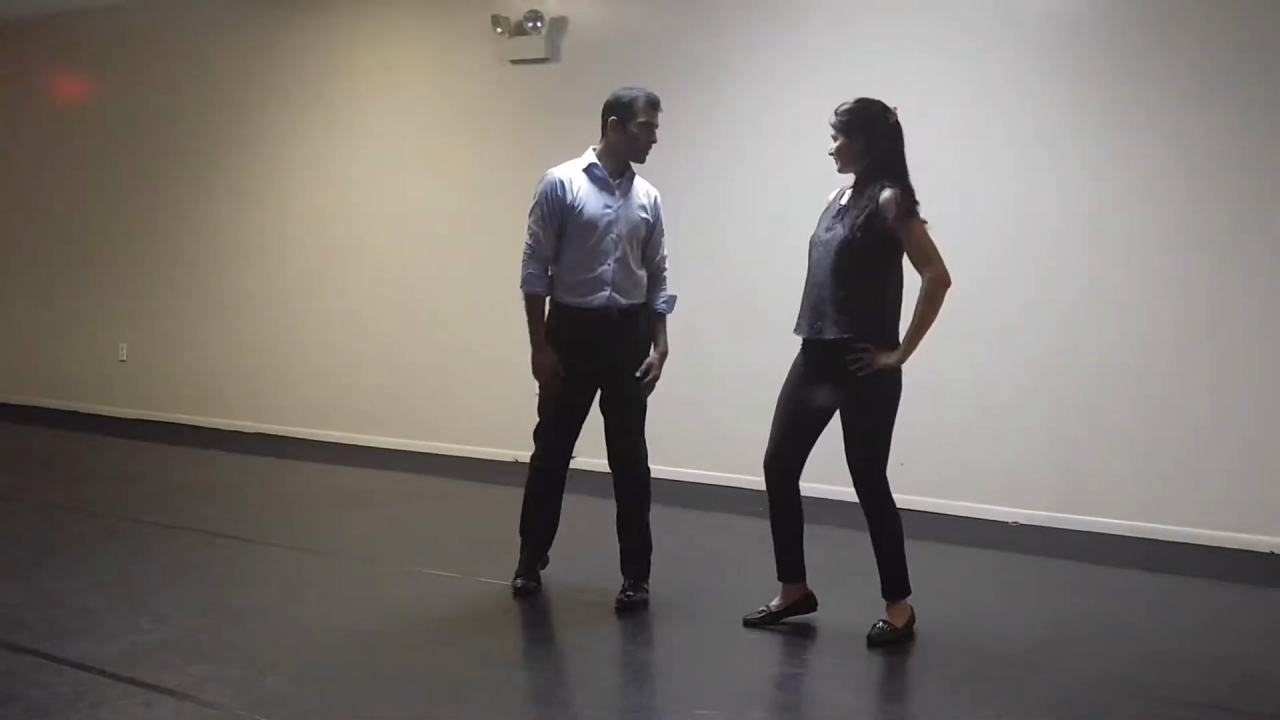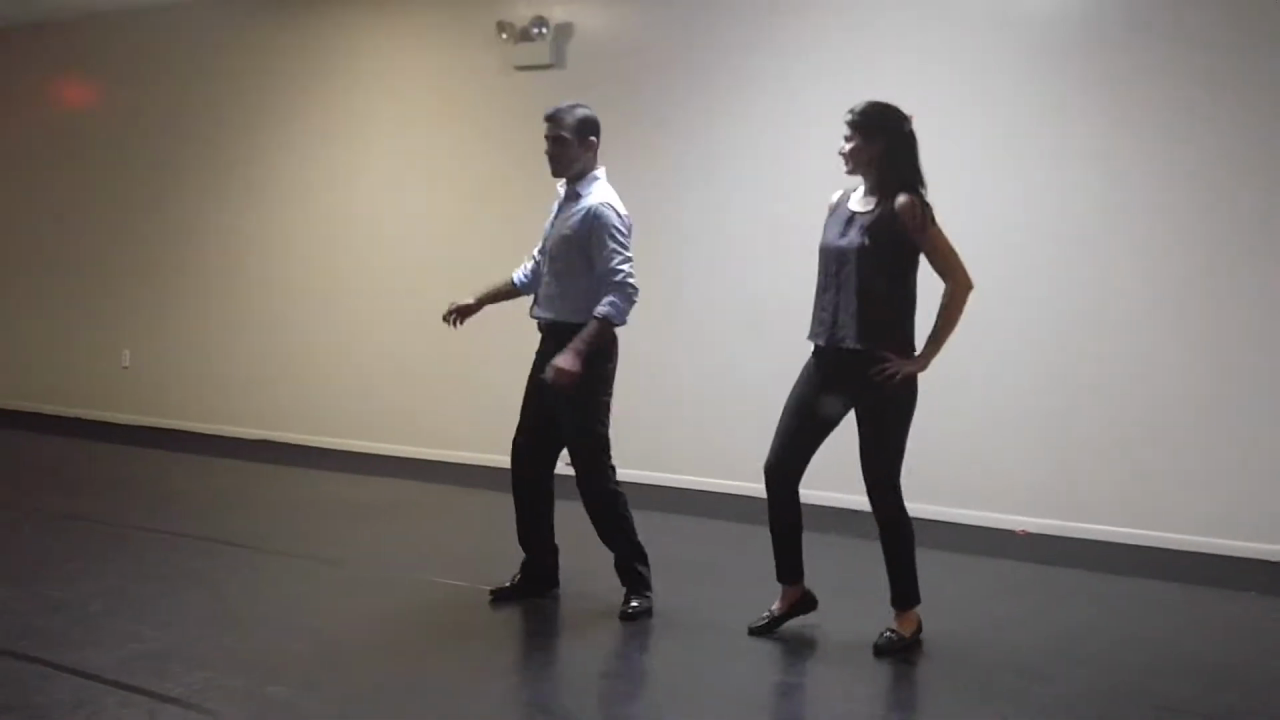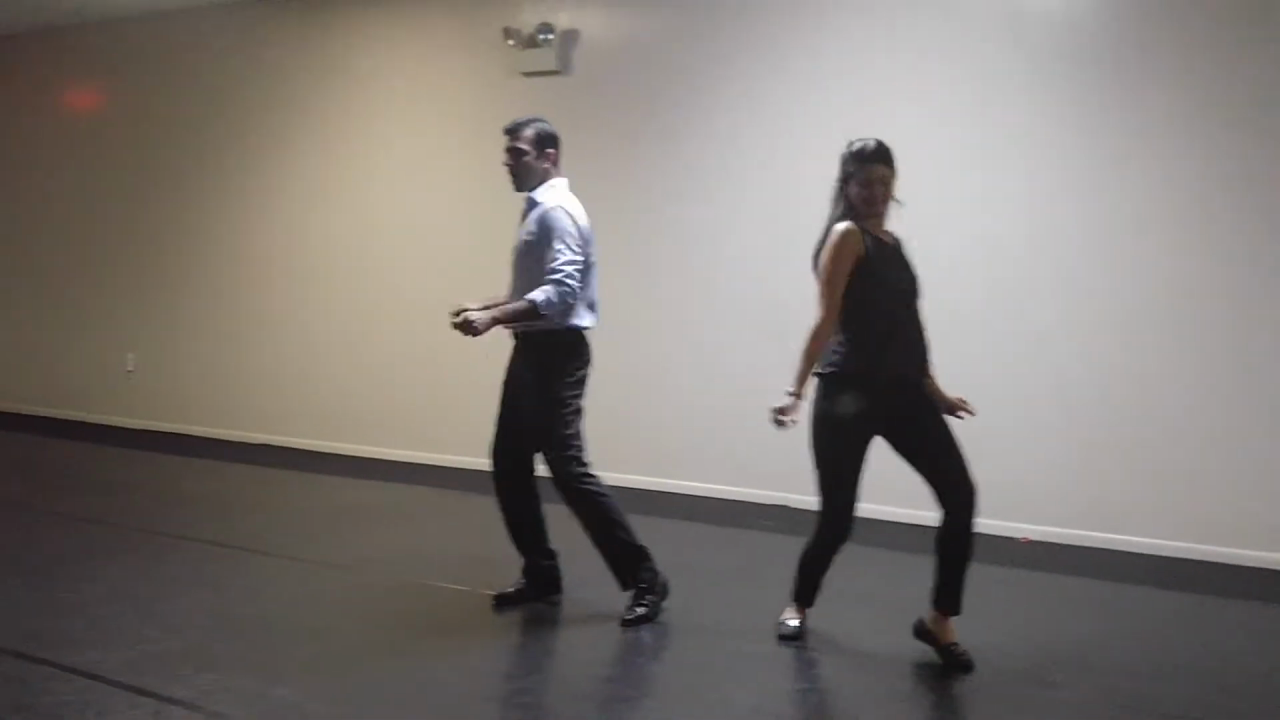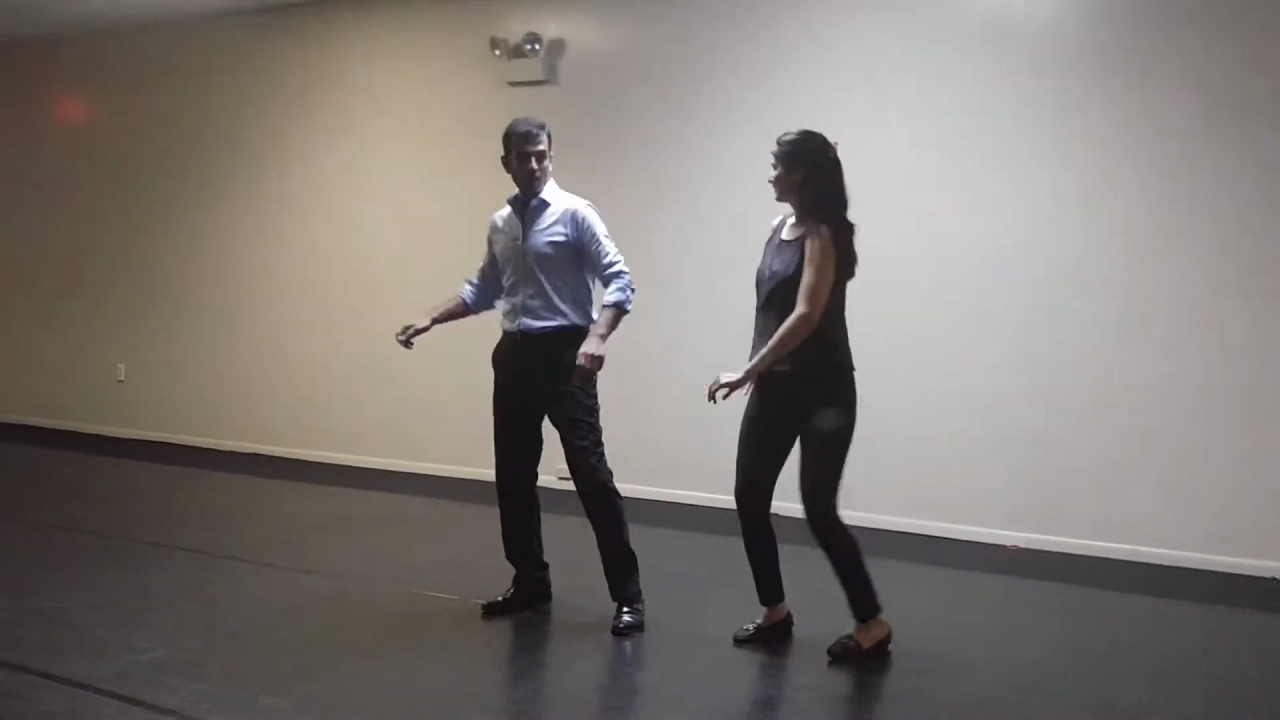
dt=1s
person 1, frame 1
left shoulder: (888, 200)
right shoulder: (839, 199)
left elbow: (937, 277)
left wrist: (902, 350)
right wrist: (817, 345)
left hip: (863, 363)
right hip: (815, 356)
left knee: (869, 482)
right knee: (778, 467)
left ankle: (899, 604)
right ankle: (794, 589)
person 1, frame 2
left shoulder: (906, 207)
right shoulder: (839, 203)
left elbow: (959, 282)
left wrist: (925, 355)
left hip: (880, 368)
right hip: (828, 362)
left knee: (882, 491)
right knee: (779, 470)
left ankle: (906, 614)
right ankle: (792, 591)
person 1, frame 3
left shoulder: (894, 245)
right shoulder: (846, 237)
right elbow: (827, 319)
left wrist: (934, 390)
right wrist: (797, 390)
left hip: (902, 392)
right hip: (848, 392)
left knee: (959, 496)
right knee: (836, 519)
left ankle: (938, 620)
right ankle: (798, 606)
person 1, frame 4
left shoulder: (823, 235)
right shoulder: (781, 228)
left elbow: (807, 315)
left wrist: (748, 372)
left hip: (823, 388)
right hip: (777, 386)
left knee: (819, 509)
right knee: (749, 498)
left ankle: (871, 624)
right ankle: (775, 610)
person 2, frame 1
left shoulder: (647, 198)
right shoulder: (560, 184)
left elbow: (656, 279)
right elbow: (535, 268)
left wrist: (659, 345)
right wrist: (539, 344)
left hip: (628, 333)
right hip: (572, 329)
left knee: (630, 458)
right knee: (552, 449)
left ankle: (635, 574)
right ankle: (531, 561)
person 2, frame 2
left shoulder: (603, 208)
right shoulder: (566, 202)
left elbow: (622, 292)
left wrist: (578, 352)
right wrist: (478, 300)
left hip: (583, 351)
right hip: (553, 346)
left knee: (591, 466)
right knee: (528, 458)
left ankle: (637, 580)
right ankle: (539, 569)
person 2, frame 3
left shoulder: (558, 210)
right shoulder: (536, 210)
left elbow: (560, 290)
left wrist: (494, 317)
right wrist: (487, 308)
left hip: (557, 354)
right hip: (530, 352)
left knee: (568, 470)
right knee: (509, 463)
left ankle: (645, 581)
right ankle: (541, 574)
person 2, frame 4
left shoulder: (575, 213)
right shoulder: (501, 222)
left elbow: (618, 279)
right elbow: (482, 288)
left wrist: (599, 335)
right wrist: (431, 321)
left hip: (563, 353)
right hip: (514, 354)
left knee: (590, 473)
right knee: (513, 475)
left ankle: (627, 595)
right ankle: (530, 581)
